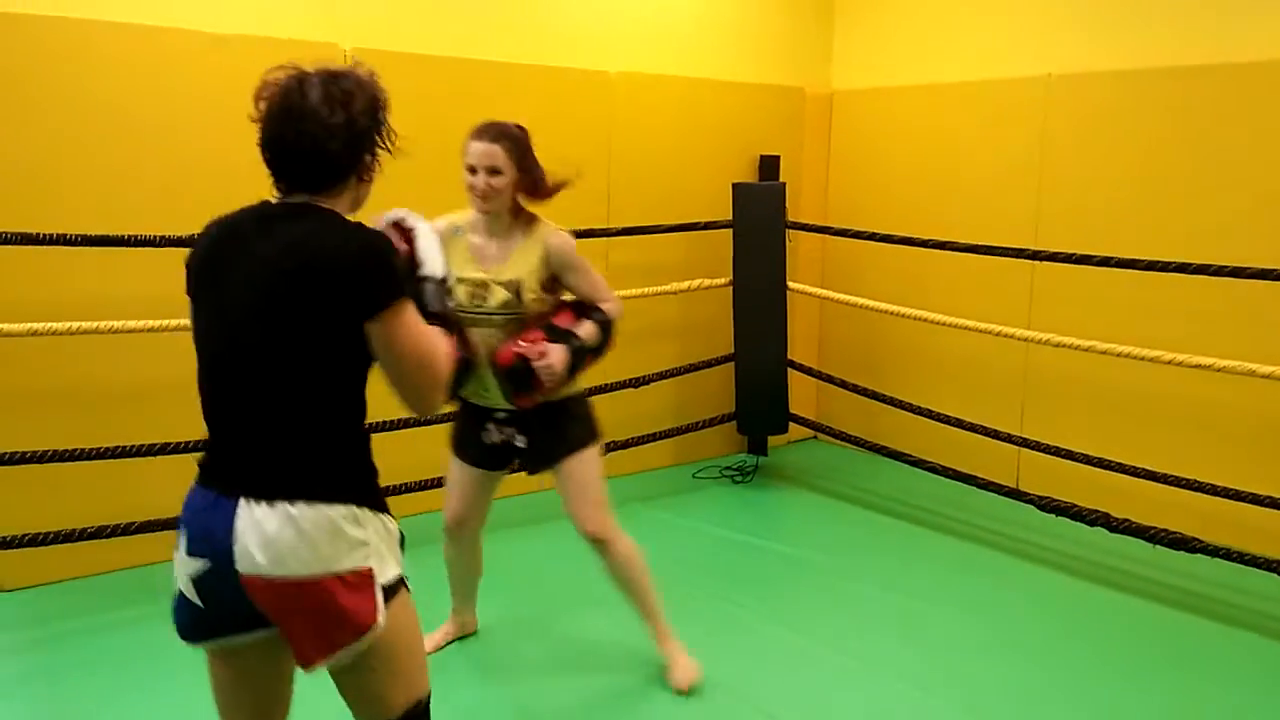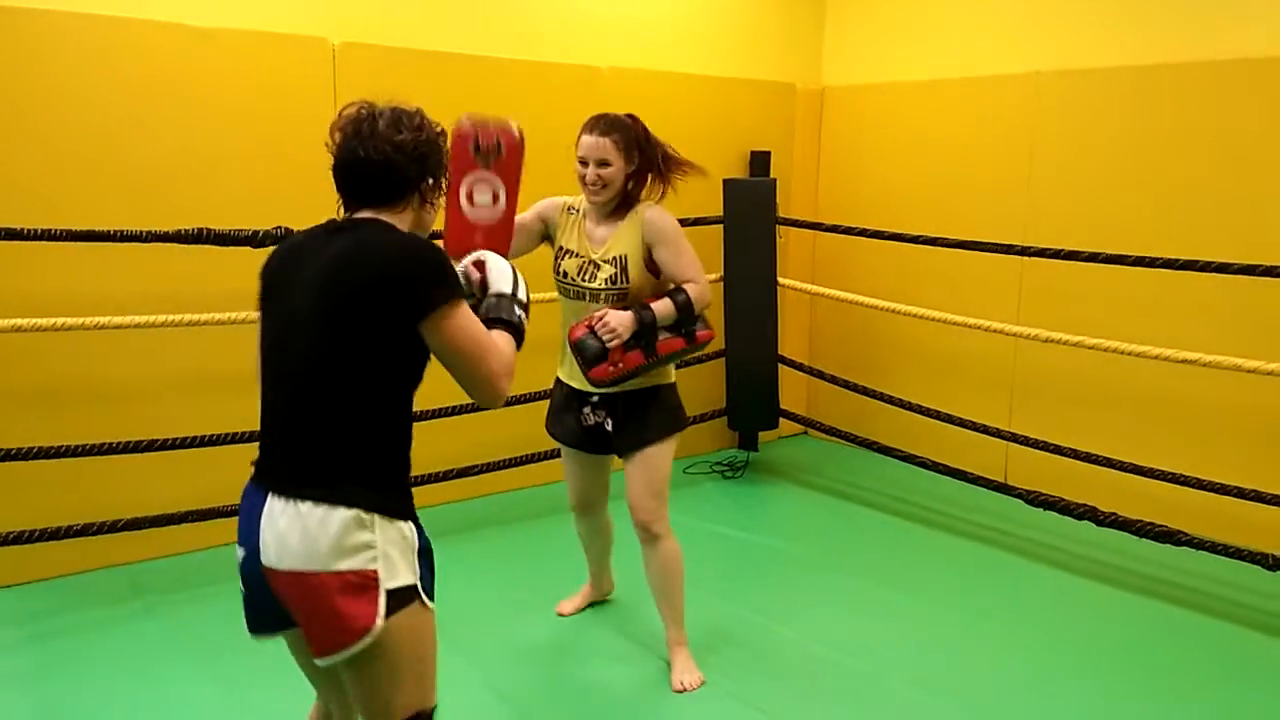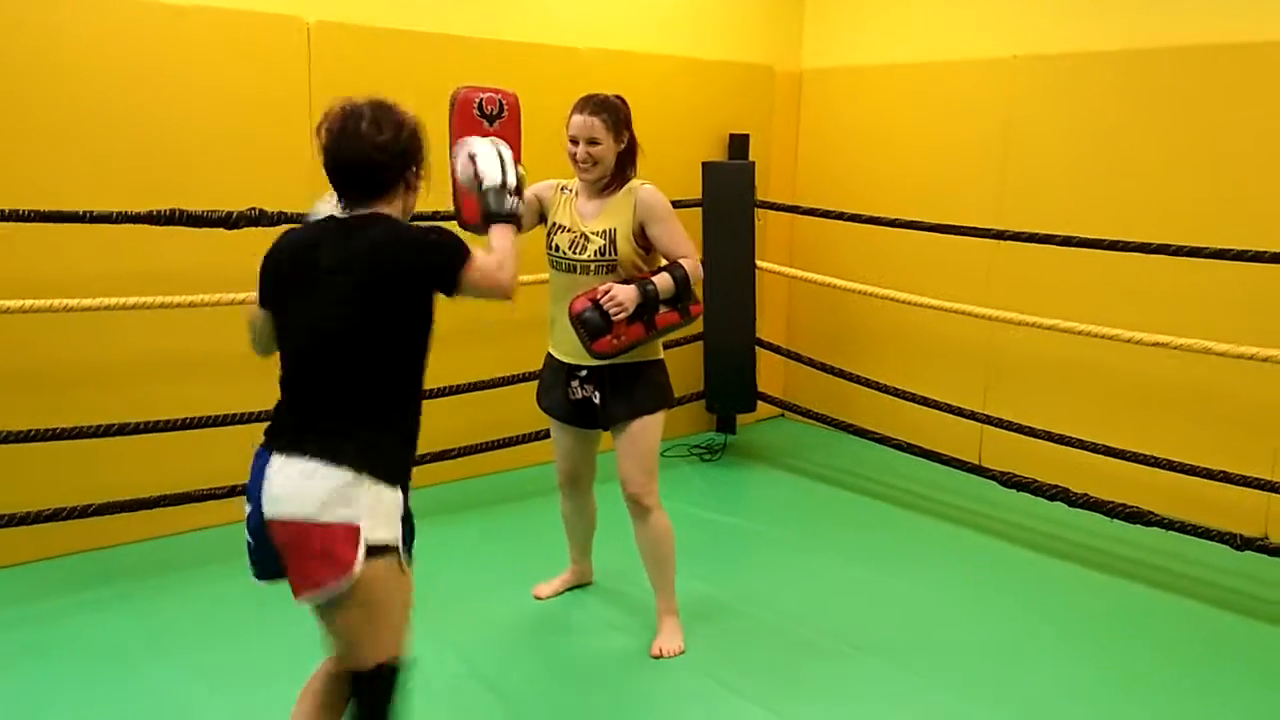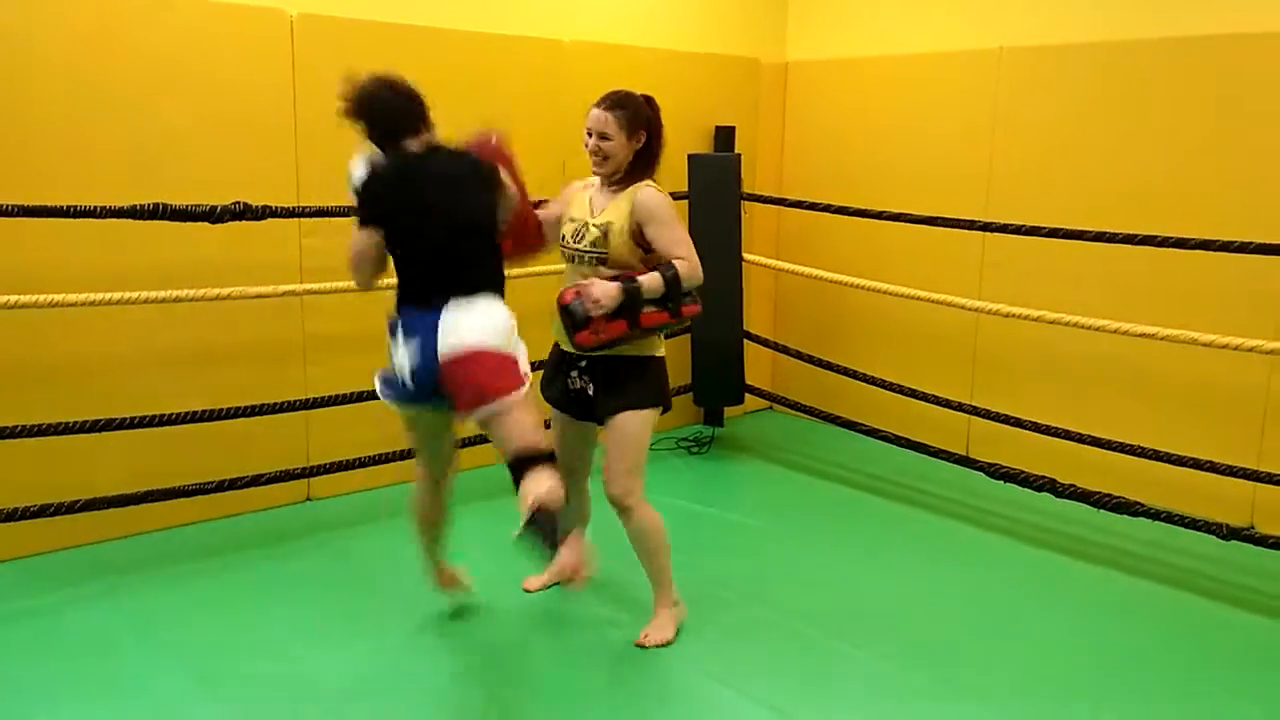
dt=0.5s
person 1, frame 1
left shoulder: (213, 244)
right shoulder: (363, 254)
right elbow: (428, 389)
right wrist: (432, 286)
left hip: (215, 525)
right hip: (322, 530)
person 1, frame 2
left shoulder: (288, 258)
right shoulder: (413, 260)
right elbow: (491, 385)
right wrist: (506, 307)
left hip: (267, 521)
right hip: (349, 532)
person 1, frame 3
left shoulder: (290, 250)
right shoulder: (420, 249)
right elbow: (500, 280)
right wrist: (501, 200)
left hip: (275, 482)
right hip: (349, 493)
left knee: (352, 655)
person 1, frame 4
left shoulder: (382, 181)
right shoulder: (473, 164)
left elbow: (364, 271)
right elbow: (513, 208)
left wrist: (364, 192)
left hip: (418, 337)
right hip: (482, 328)
left knee: (434, 467)
right knee: (534, 462)
left ankle: (438, 571)
right ankle: (555, 518)
person 2, frame 1
left shoulder: (550, 243)
right shoulder: (444, 235)
left elbow: (609, 309)
left wrist: (568, 348)
left hip: (551, 408)
right hip: (481, 409)
left knee: (599, 531)
right knee: (457, 521)
left ankle: (667, 640)
right ankle: (460, 618)
person 2, frame 2
left shoulder: (651, 220)
right shoulder: (557, 213)
left elbow: (699, 290)
left wrist: (638, 317)
left hip: (644, 393)
right hip: (577, 390)
left knee: (649, 521)
right knee: (583, 505)
left ankle: (679, 647)
right ankle: (599, 582)
person 2, frame 3
left shoulder: (642, 198)
right shoulder: (551, 195)
left elbow: (691, 266)
left wrist: (641, 290)
left hip: (632, 368)
right hip: (567, 366)
left knee: (639, 493)
right knee: (571, 480)
left ankle: (668, 614)
right ankle: (579, 567)
person 2, frame 4
left shoulder: (647, 198)
right shoulder: (582, 190)
left elbow: (691, 271)
left wrist: (623, 288)
left hip: (632, 362)
right hip: (576, 357)
left knee: (623, 492)
right knee: (567, 470)
left ankle: (668, 601)
right ankle: (569, 561)
